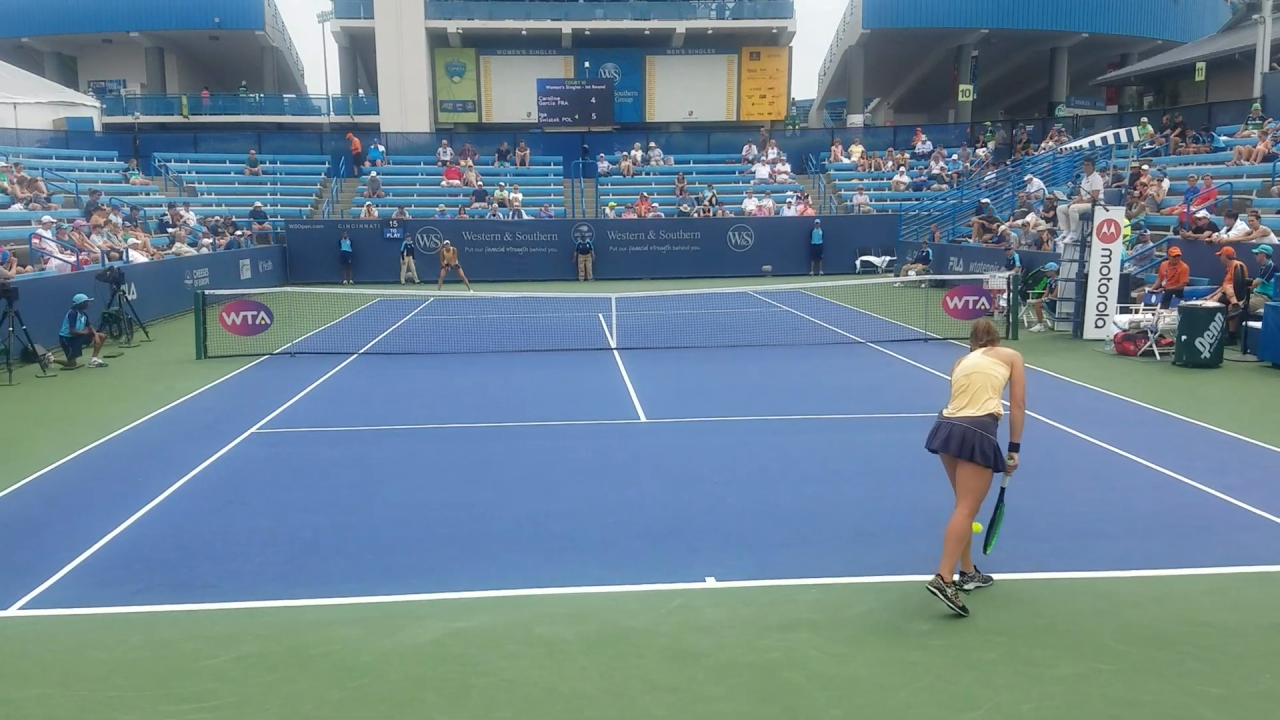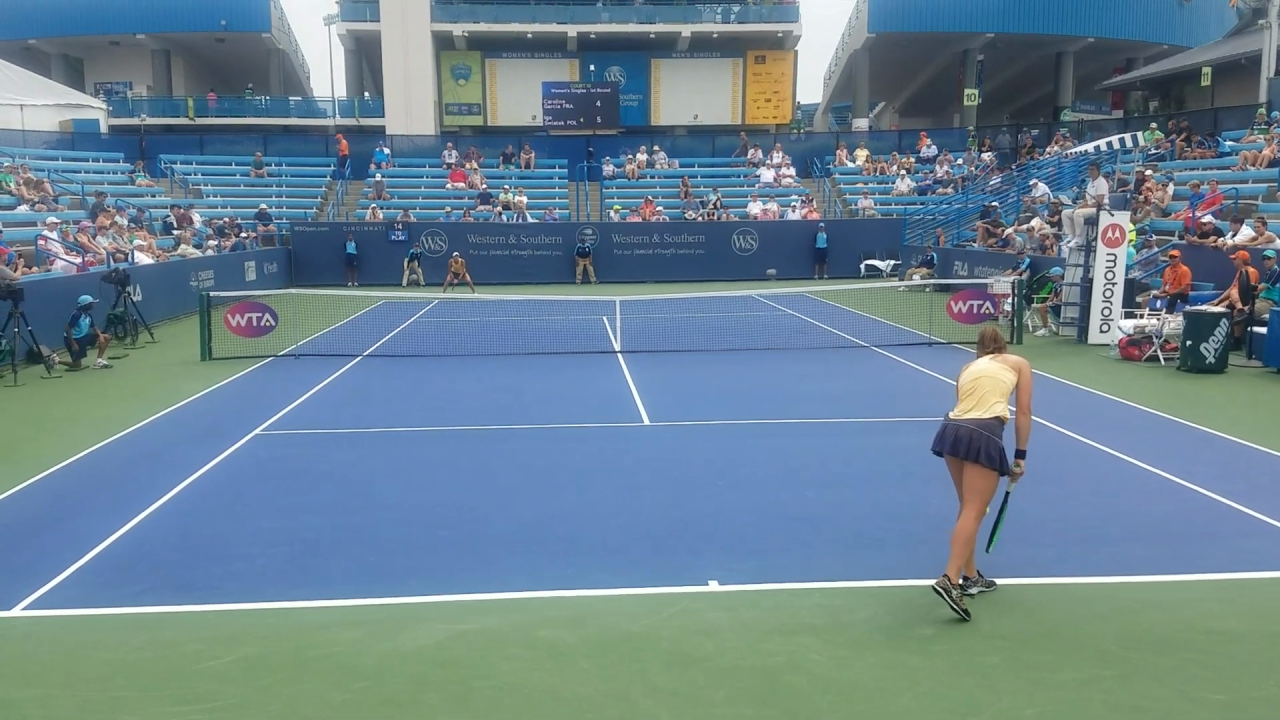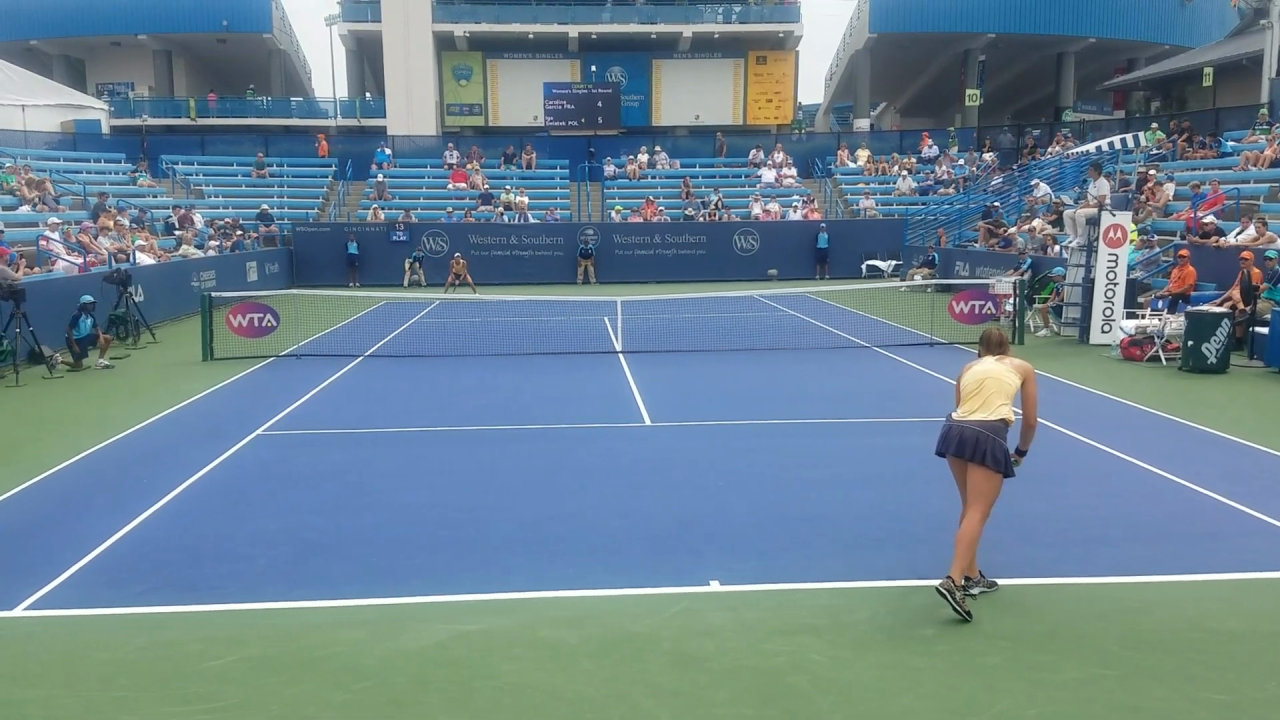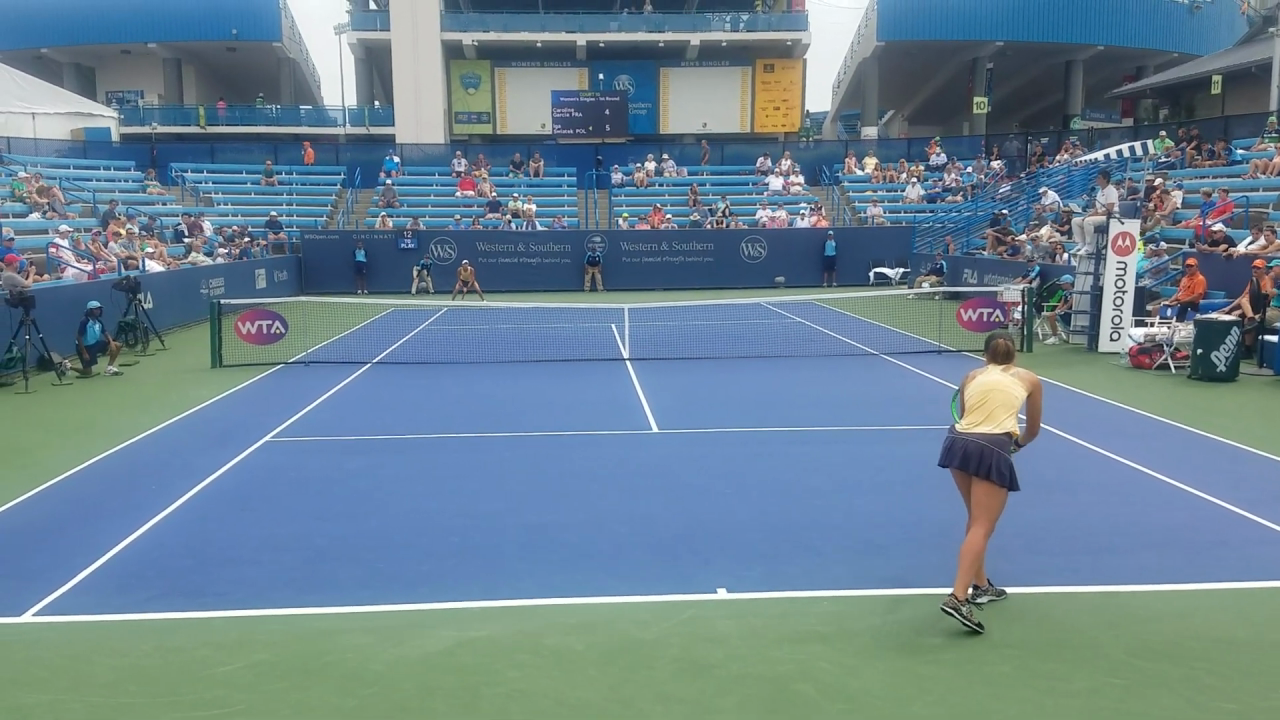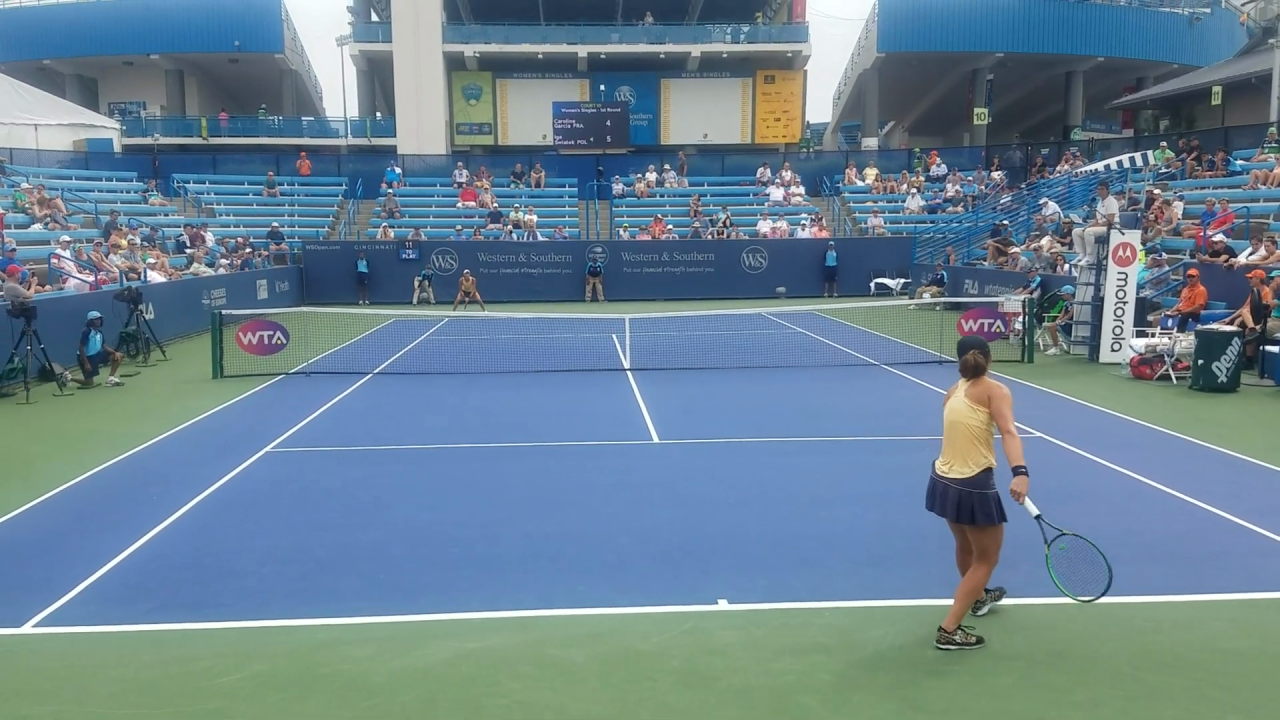
dt=1s
person 1, frame 1
left shoulder: (961, 361)
right shoulder: (1011, 355)
right elbow: (1018, 405)
right wrist: (1014, 449)
left hip: (946, 427)
right hip: (977, 431)
left knee: (965, 505)
right knee: (966, 509)
left ankle: (967, 572)
right ankle: (943, 579)
person 1, frame 2
left shoulder: (968, 368)
right shoulder: (1019, 363)
right elbow: (1023, 411)
right wrist: (1021, 456)
left hip: (951, 429)
right hip: (984, 434)
left knee: (969, 507)
right knee: (973, 511)
left ankle: (970, 577)
right ankle: (950, 580)
person 1, frame 3
left shoulder: (968, 368)
right shoulder: (1022, 367)
right elbow: (1030, 421)
right wrist: (1021, 452)
left hip: (954, 430)
right hip: (988, 436)
left knee: (970, 508)
right knee: (977, 514)
left ankle: (971, 577)
right ankle: (953, 581)
person 1, frame 4
left shoulder: (972, 376)
right shoulder: (1029, 379)
right elbow: (1033, 430)
right wrist: (1017, 443)
left hip: (958, 441)
right hip: (992, 449)
left knee: (976, 519)
right knee: (981, 528)
left ankle: (980, 585)
right ankle: (958, 598)
person 1, frame 5
left shoulder: (953, 392)
right shoulder: (994, 390)
right elbow: (1008, 432)
right wrist: (1020, 472)
left hip: (941, 481)
right hip: (974, 486)
left knee: (966, 545)
right knee: (986, 560)
left ankle: (978, 596)
right ankle: (949, 630)
